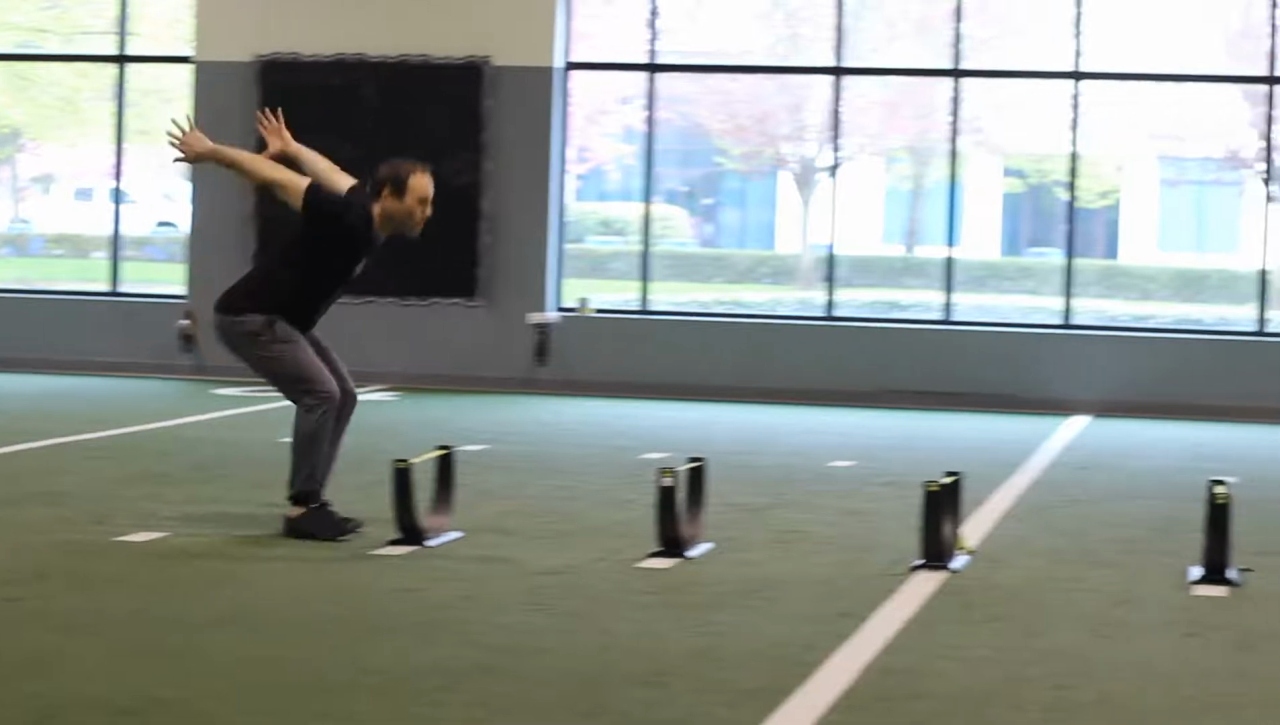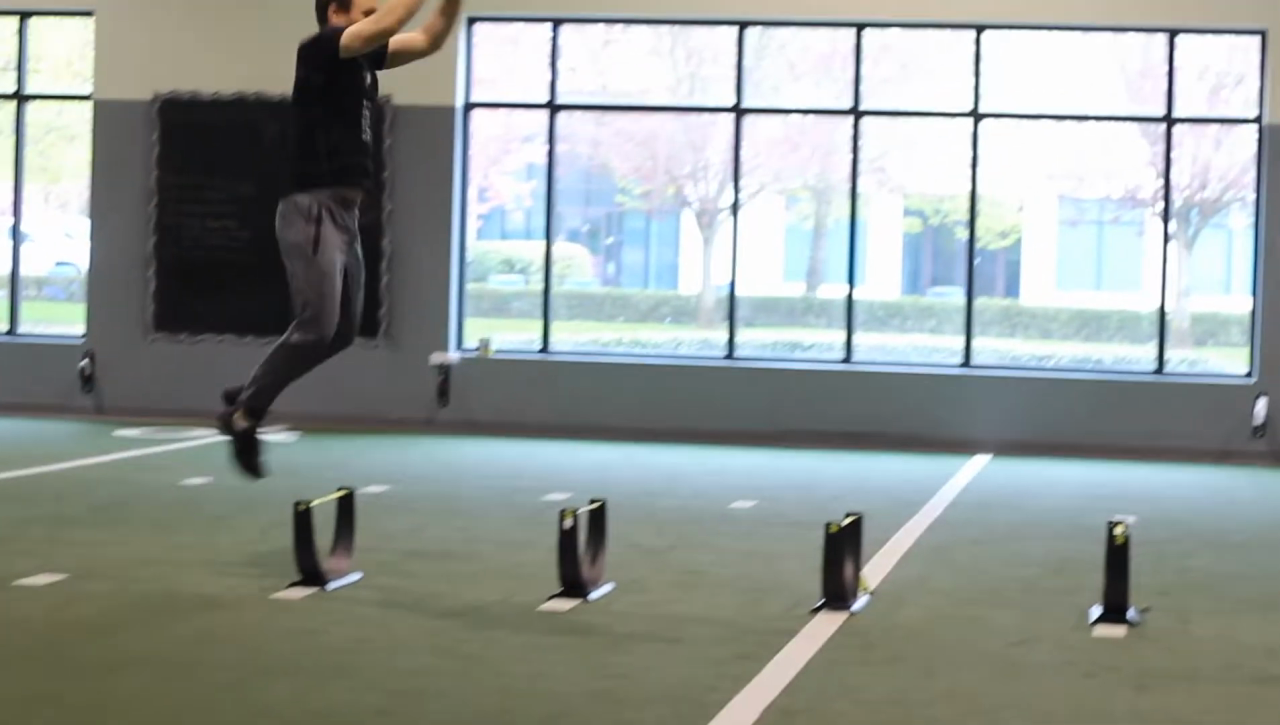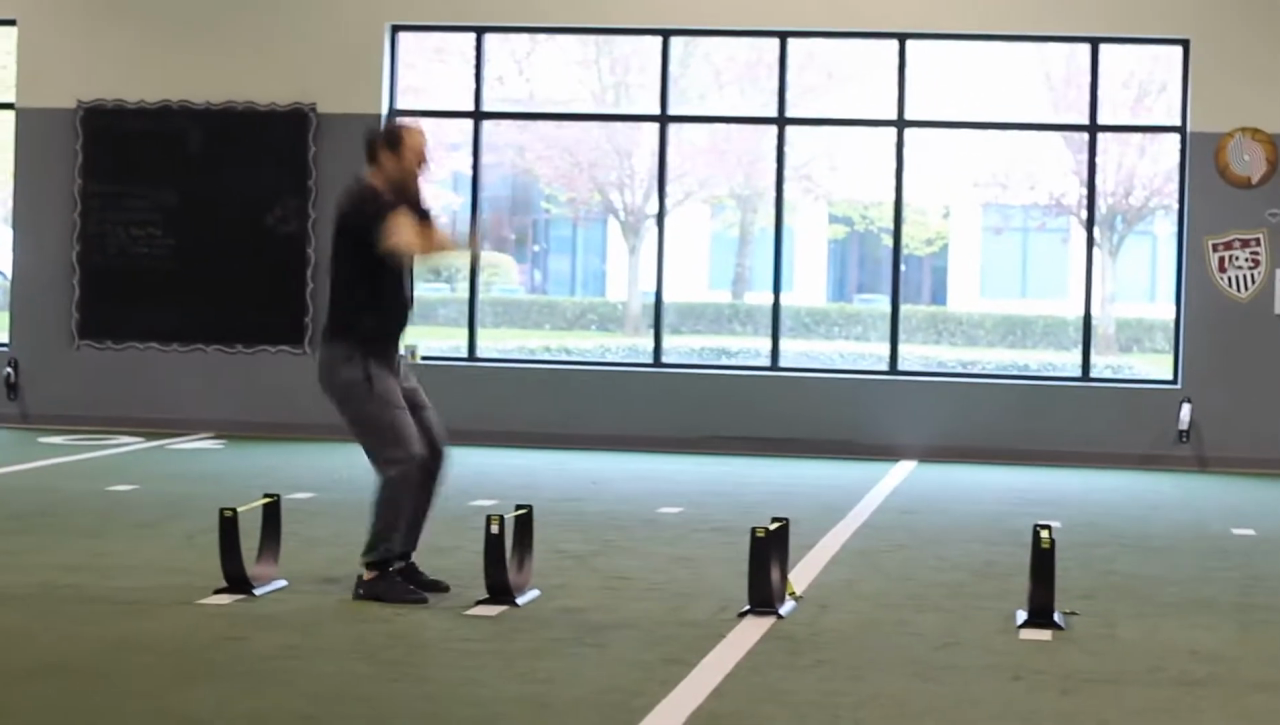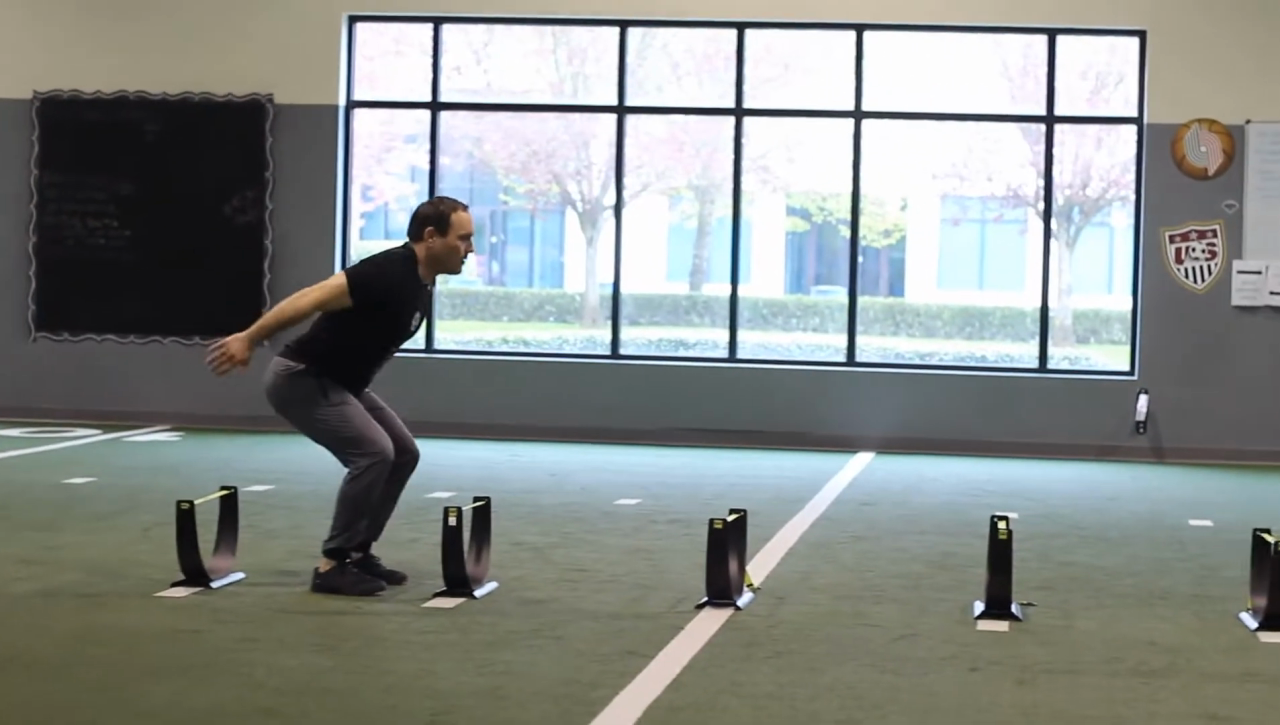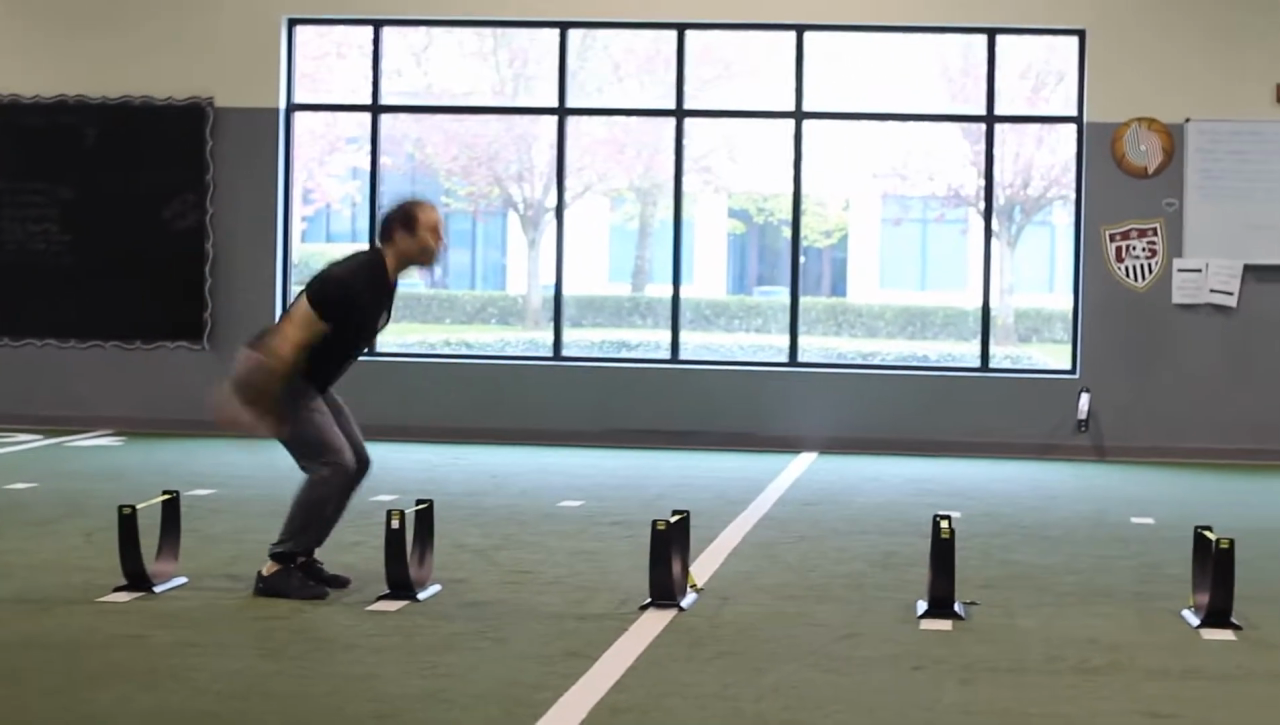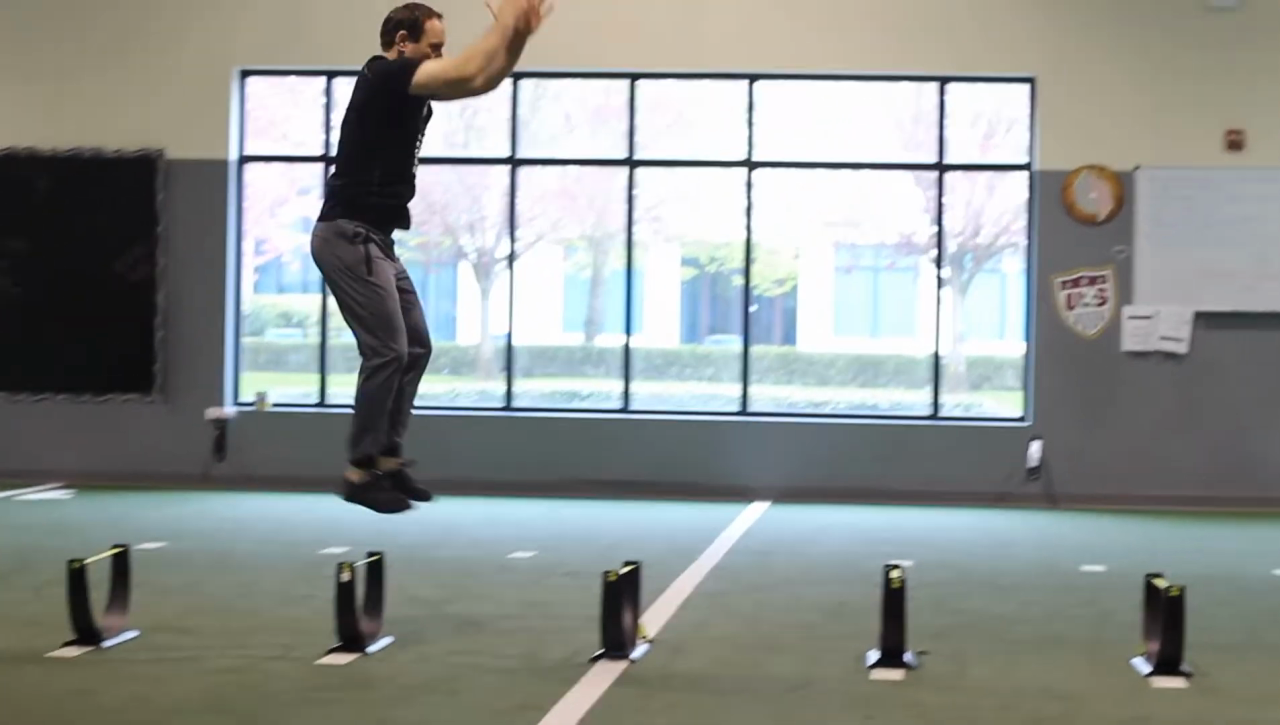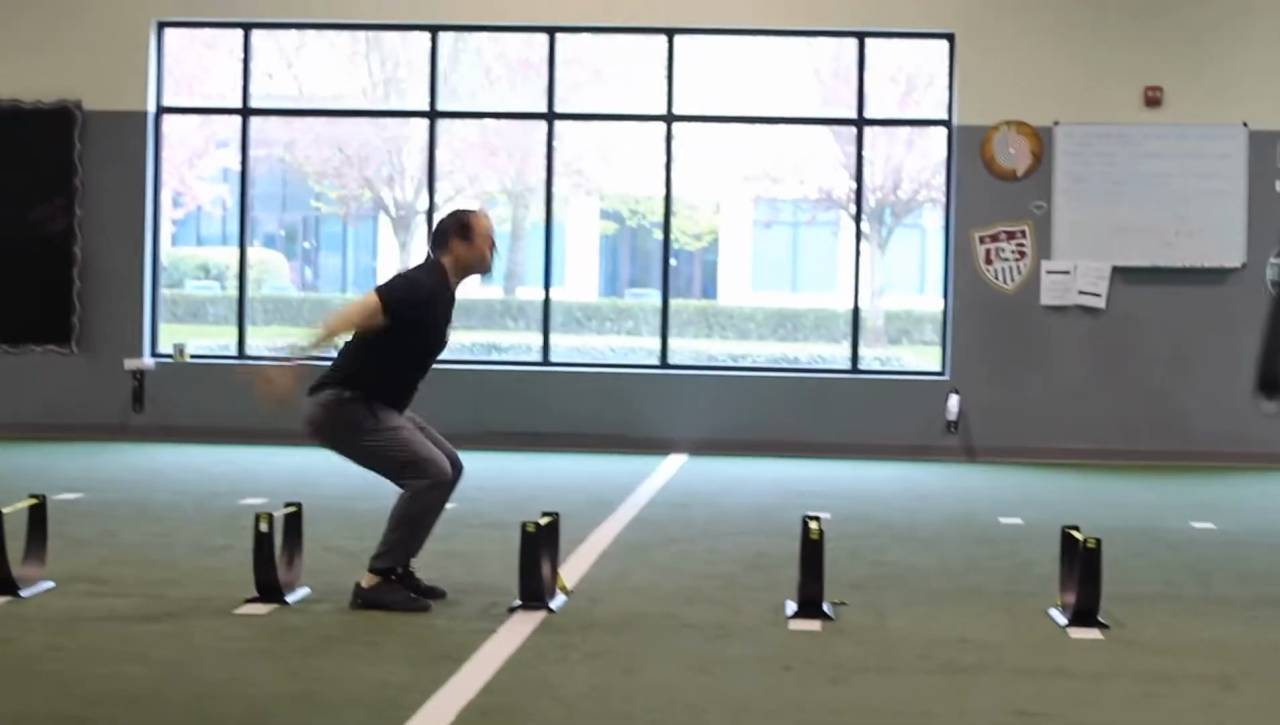
dt=0.5s
person 1, frame 1
left shoulder: (365, 214)
right shoulder: (345, 216)
left elbow: (332, 173)
right elbow: (276, 176)
left wrist: (287, 146)
right wrist: (210, 152)
left hip: (282, 314)
right hip: (247, 317)
left knee: (341, 396)
right knee: (322, 396)
left ankle: (307, 496)
right ankle: (304, 508)
person 1, frame 2
left shoulder: (362, 57)
right shoulder: (320, 51)
left elbow: (430, 40)
left hip: (343, 215)
right hip: (312, 211)
left knee: (341, 331)
right knee: (316, 327)
left ankle: (246, 403)
right ankle: (245, 412)
person 1, frame 3
left shoulder: (398, 201)
right shoulder: (364, 203)
left elbow: (431, 234)
right elbow: (408, 243)
left hip: (383, 356)
right hip: (353, 358)
left knee: (429, 453)
right knee: (404, 457)
left ankle: (395, 562)
right ankle: (375, 573)
person 1, frame 4
left shoulder: (422, 284)
right shoulder: (388, 273)
right elbow: (313, 297)
right wrist: (248, 339)
left hip: (339, 380)
right hip: (301, 379)
left knee: (403, 453)
right knee: (374, 453)
left ankle: (357, 552)
right ankle: (334, 563)
person 1, frame 5
left shoulder: (379, 279)
right shoulder: (350, 282)
right elbow: (287, 342)
right wrist: (254, 402)
left hip: (305, 379)
right hip: (266, 372)
left knee: (355, 463)
right knee: (335, 466)
left ankle: (300, 559)
right ankle: (278, 568)
person 1, frame 6
left shoulder: (406, 87)
right shoulder: (384, 77)
left elbow: (484, 78)
right elbow: (466, 71)
left hip: (372, 239)
right hip: (348, 238)
left knee: (415, 350)
right knee: (388, 352)
left ankle: (385, 461)
right ankle: (365, 470)
person 1, frame 7
left shoulder: (436, 289)
right shoulder: (421, 289)
left elbow: (365, 314)
right elbow: (353, 318)
right wrist: (292, 366)
left hip: (368, 404)
right hip: (345, 407)
left knee: (446, 468)
right knee: (433, 474)
left ankle: (394, 570)
right ankle: (378, 580)
